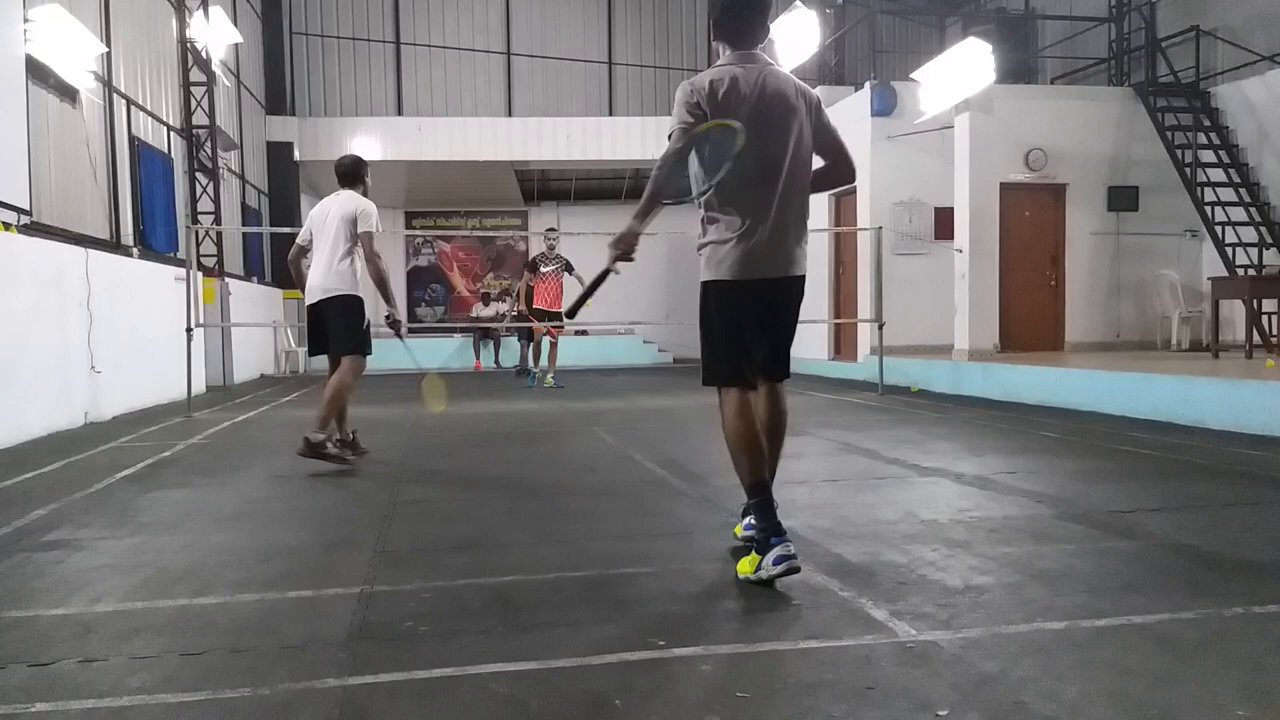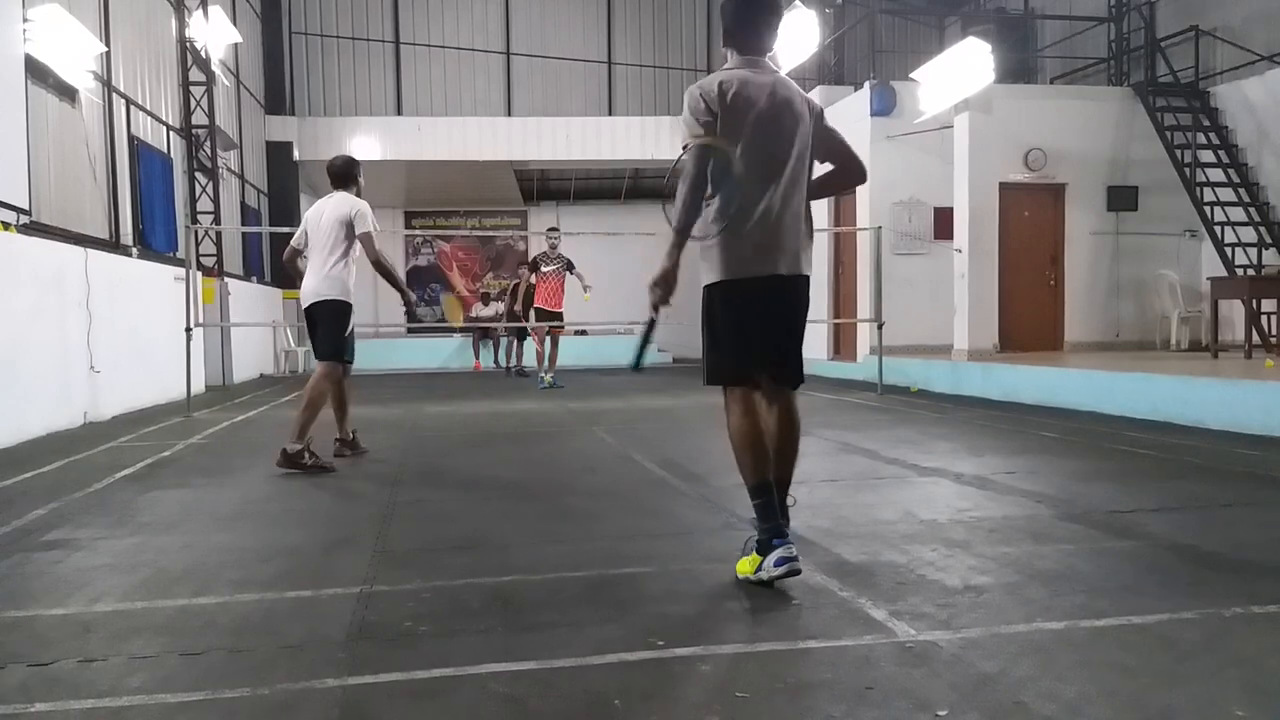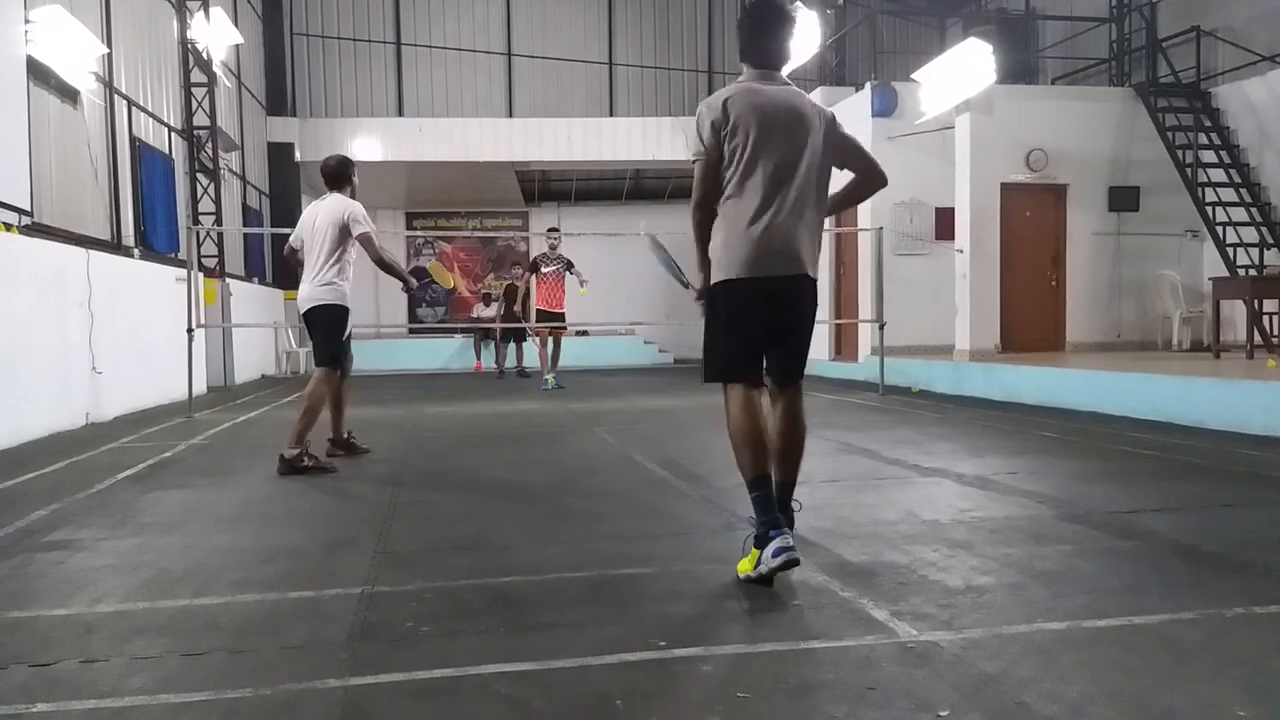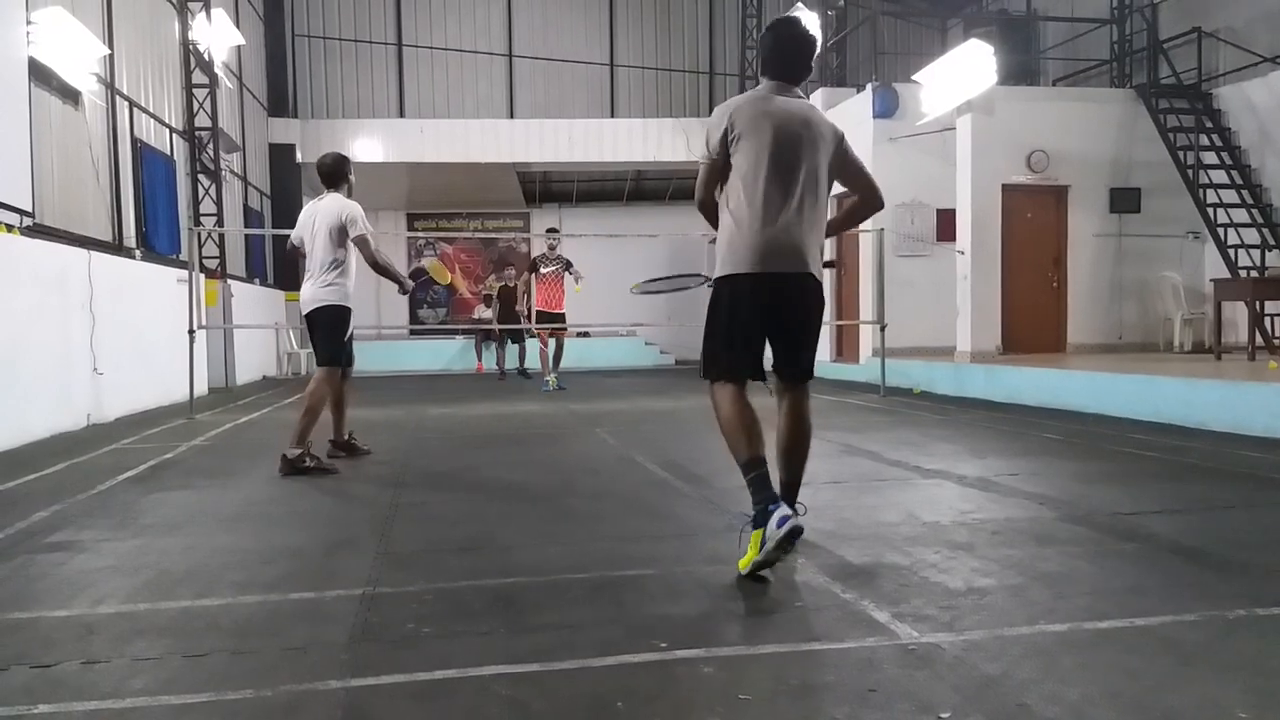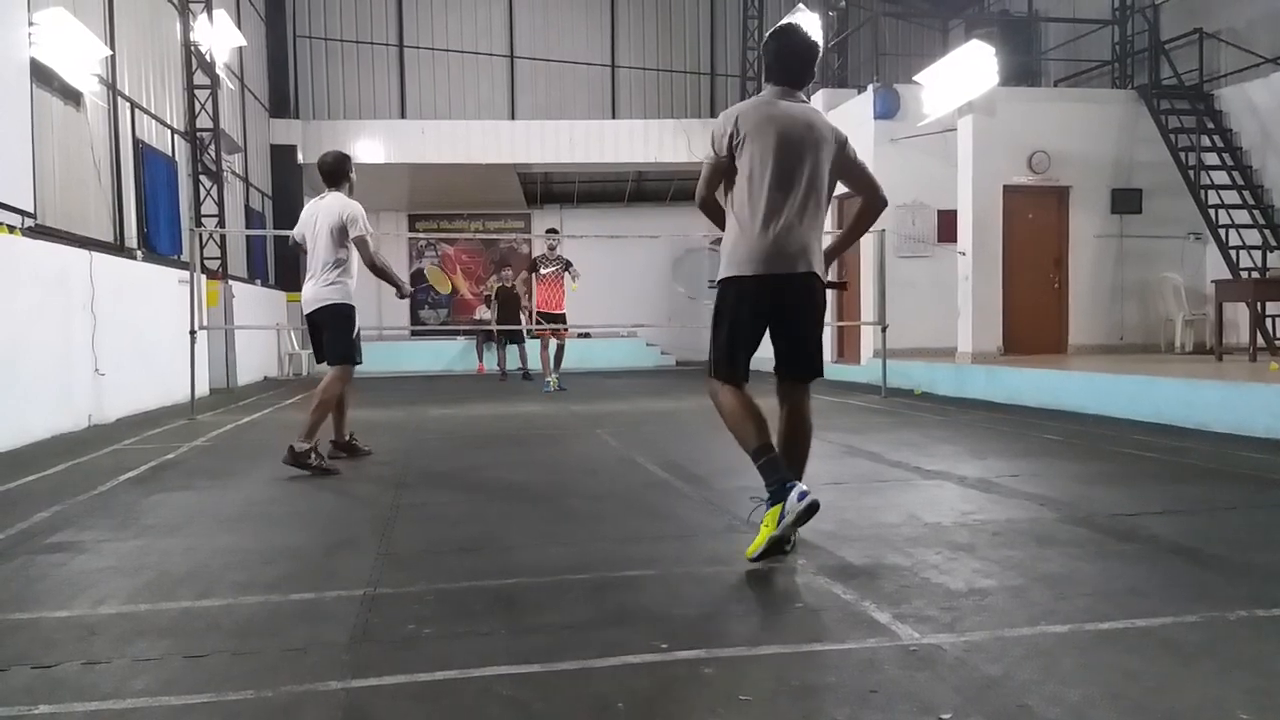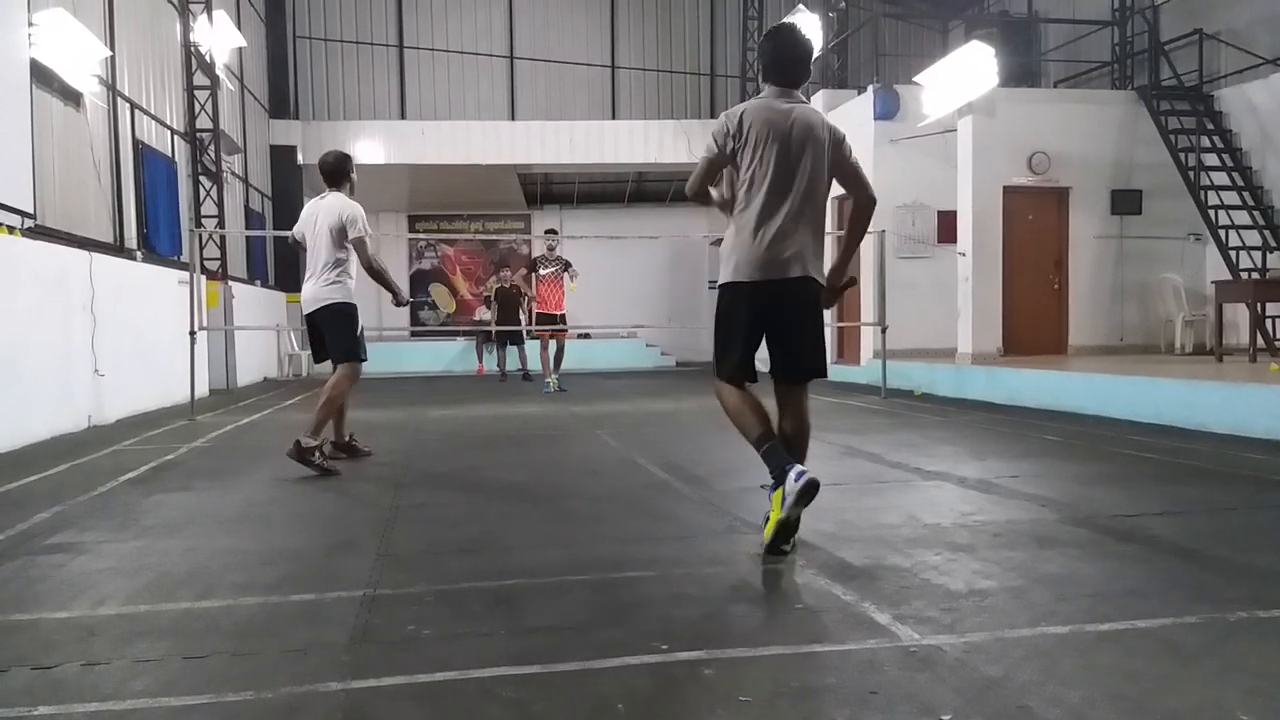
dt=0.2s
person 1, frame 1
left shoulder: (702, 88)
right shoulder: (799, 92)
left elbow: (675, 165)
right elbow: (843, 170)
left wrist: (636, 226)
left hip: (731, 262)
right hip: (788, 263)
left knee: (735, 391)
right knee: (768, 384)
left ankle: (771, 536)
right ankle: (760, 509)
person 1, frame 2
left shoulder: (711, 91)
right shoulder: (801, 100)
left elbow: (695, 182)
right elbow: (853, 170)
left wrist: (669, 258)
left hip: (734, 264)
right hip: (791, 265)
left knee: (739, 394)
right knee: (779, 391)
left ankle: (772, 538)
right ankle: (777, 518)
person 1, frame 3
left shoulder: (721, 105)
right shoulder: (814, 112)
left elbow: (702, 198)
right elbow: (873, 177)
left wrist: (705, 265)
left hip: (740, 267)
right hip: (798, 268)
left knee: (741, 392)
right knee: (787, 390)
left ankle: (771, 532)
right ankle: (781, 517)
person 1, frame 4
left shoulder: (732, 113)
right shoulder: (824, 127)
left elbow: (704, 197)
right elbow: (871, 198)
left hip: (743, 267)
right hip: (802, 271)
left knee: (727, 386)
right knee: (793, 391)
left ankle: (771, 507)
right ankle: (782, 508)
person 1, frame 5
left shoulder: (737, 118)
right shoulder: (827, 130)
left elbow: (704, 197)
right elbow: (875, 199)
right wrist: (833, 250)
left hip: (748, 269)
right hip: (804, 272)
left knee: (726, 384)
right knee: (794, 390)
left ankle: (784, 490)
right ankle: (787, 495)
person 1, frame 6
left shoulder: (739, 119)
right shoulder: (826, 129)
left elbow: (695, 188)
right elbow: (864, 199)
left wrist: (723, 200)
right wrist: (840, 267)
left hip: (746, 271)
right hip: (802, 274)
left knee: (731, 383)
right knee: (793, 390)
left ankle: (788, 472)
right ankle: (785, 519)
person 2, frame 1
left shoulder: (320, 208)
right shoulder: (363, 205)
left elbow: (293, 258)
right elbow: (371, 259)
right wrist: (392, 307)
left hip: (316, 295)
right hip: (341, 292)
left knee: (338, 364)
right knee: (352, 363)
left ankle: (343, 436)
right ankle: (318, 436)
person 2, frame 2
left shoulder: (315, 209)
right shoulder: (356, 206)
left elbow: (289, 257)
right elbow: (375, 258)
right wrist: (405, 293)
left hip: (312, 295)
right hip: (333, 296)
left knee: (341, 365)
right knee: (328, 368)
left ankle: (344, 437)
right ankle: (295, 448)
person 2, frame 3
left shoulder: (310, 211)
right shoulder: (350, 208)
left elbow: (290, 252)
right elbow: (377, 256)
right wrist: (407, 279)
left hip: (310, 298)
right hip: (330, 299)
left knee: (340, 368)
right knee: (326, 372)
left ankle: (339, 437)
right ankle: (293, 452)
person 2, frame 4
left shoulder: (309, 210)
right shoulder: (348, 208)
left elbow: (294, 246)
right elbow: (372, 258)
right wrist: (403, 281)
left hip: (312, 299)
right hip: (332, 300)
left knee: (340, 370)
right knee: (327, 373)
left ankle: (341, 438)
right ankle: (296, 452)
person 2, frame 5
left shoulder: (310, 208)
right shoulder: (349, 207)
left elbow: (298, 241)
right elbow: (370, 259)
right wrist: (400, 285)
left hip: (313, 299)
right hip: (335, 299)
left knee: (341, 369)
right knee: (341, 371)
left ankle: (342, 439)
right ankle: (303, 446)
person 2, frame 6
left shoulder: (310, 207)
right shoulder: (350, 208)
left elbow: (297, 239)
right elbow: (368, 261)
right wrist: (397, 292)
left hip: (311, 299)
right hip: (335, 298)
left knee: (343, 368)
right knee: (349, 369)
left ankle: (341, 440)
right ankle: (309, 442)
